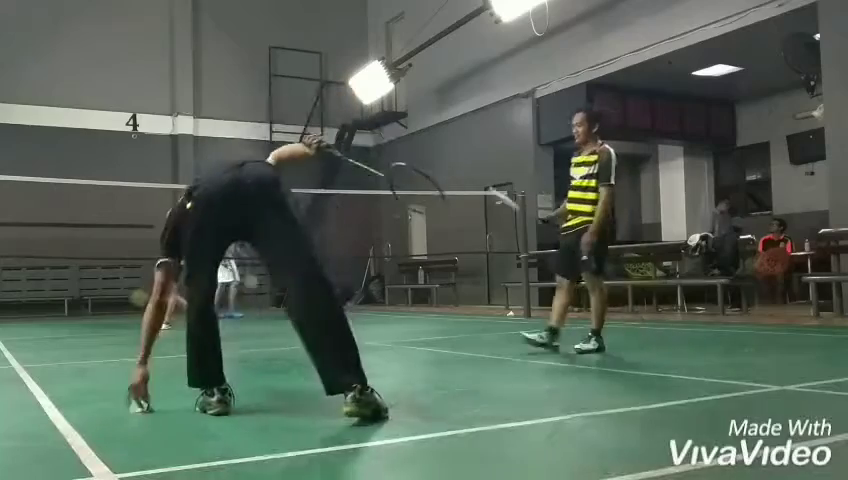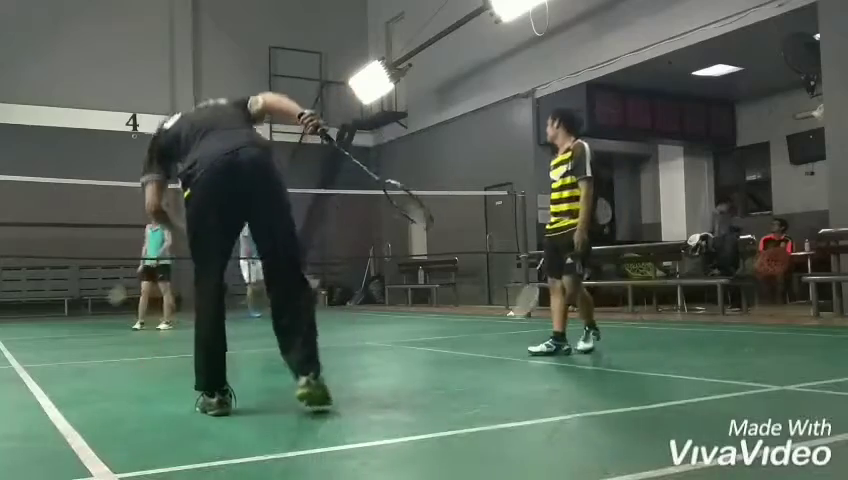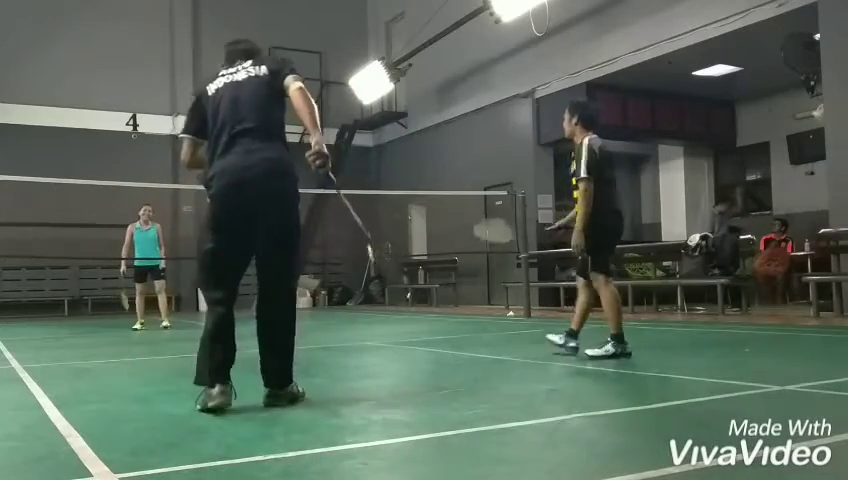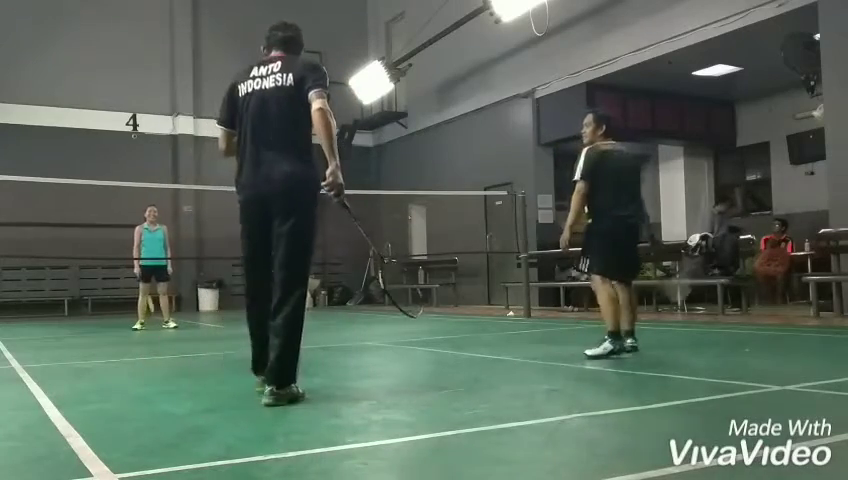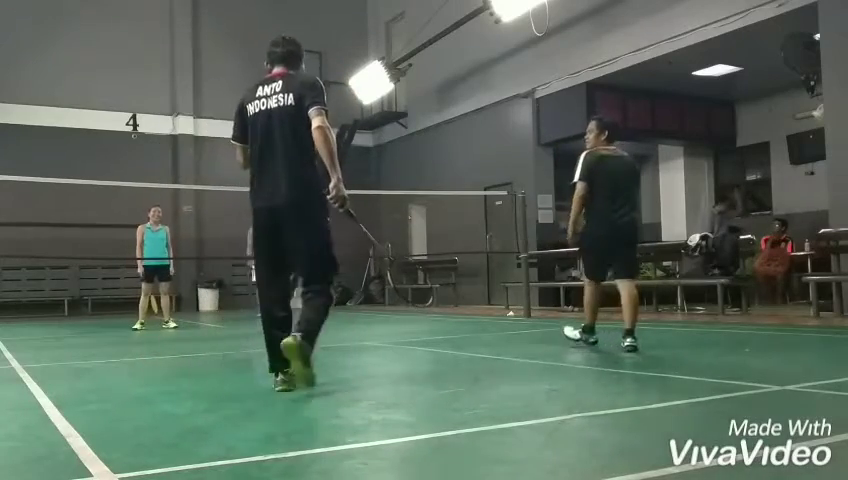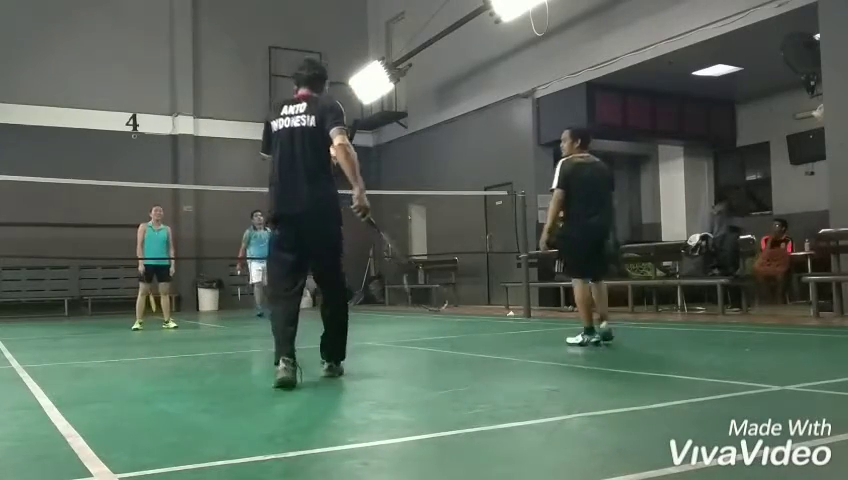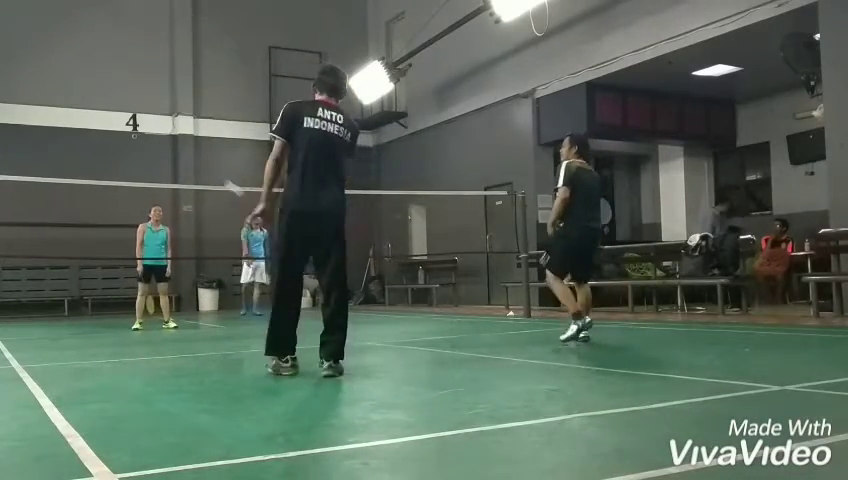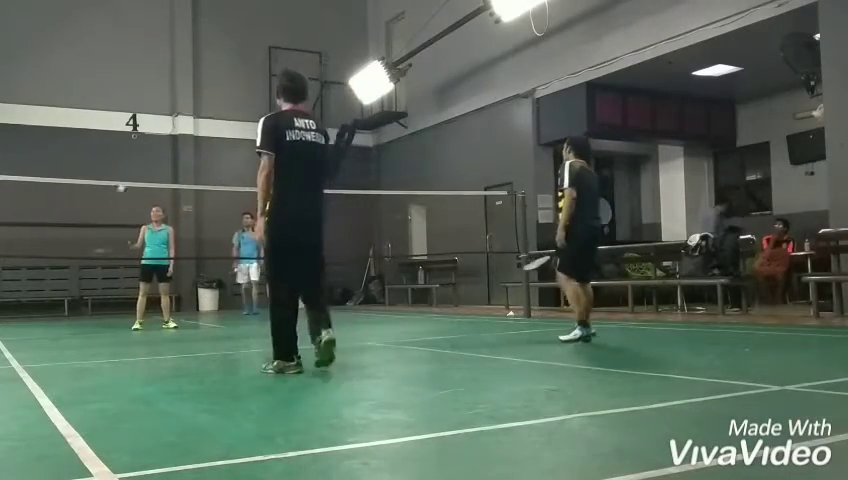
dt=0.5s
person 1, frame 1
left shoulder: (177, 218)
left elbow: (158, 300)
right elbow: (276, 157)
left wrist: (142, 363)
right wrist: (309, 149)
left hip: (207, 198)
right hip: (260, 184)
left knee: (199, 297)
right knee: (308, 285)
left ankle: (213, 391)
right ankle: (355, 388)
person 1, frame 2
left shoulder: (164, 134)
right shoulder: (228, 107)
left elbow: (153, 205)
right elbow: (264, 100)
left wrist: (178, 225)
right wrist: (299, 115)
left hip: (205, 174)
right hip: (256, 162)
left knee: (208, 288)
right knee: (287, 277)
left ankle: (213, 391)
right ankle: (308, 374)
person 1, frame 3
left shoulder: (209, 88)
right shoulder: (274, 67)
left elbow: (189, 157)
right elbow: (298, 90)
right wrist: (317, 138)
left hip: (226, 183)
right hip: (273, 175)
left knee: (219, 289)
right knee: (277, 285)
left ankle: (215, 382)
right ankle: (278, 384)
person 1, frame 4
left shoulder: (240, 81)
right shoulder: (308, 69)
left elbow: (225, 146)
right elbow: (319, 110)
right wrist: (334, 164)
left hip: (252, 190)
right hip: (294, 185)
left knee: (257, 285)
right knee: (289, 284)
left ankle: (264, 371)
right ankle: (279, 382)
person 1, frame 5
left shoulder: (249, 98)
right shoulder: (307, 84)
left elbow: (243, 159)
right elbow: (319, 127)
right wrist: (336, 178)
left hip: (264, 202)
right hip: (303, 198)
left knee: (272, 286)
right knee: (318, 278)
left ankle: (281, 370)
right ankle: (299, 338)
person 1, frame 6
left shoulder: (274, 114)
right shoulder: (327, 106)
right elbow: (341, 145)
right wrist: (358, 189)
left hip: (284, 212)
right hip: (321, 210)
left knee: (283, 289)
right knee: (332, 287)
left ankle: (285, 359)
right ankle: (332, 359)
person 1, frame 7
left shoulder: (295, 110)
right shoulder: (349, 125)
left elbow: (276, 158)
left wrist: (265, 200)
left hip: (297, 208)
right hip: (333, 211)
left knee: (287, 283)
right knee: (333, 285)
left ankle: (282, 355)
right ankle: (331, 358)
person 1, frame 8
left shoulder: (273, 122)
right shoulder: (320, 130)
left elbow: (266, 171)
left wrist: (262, 215)
left hip: (284, 217)
right hip: (313, 216)
left knee: (282, 287)
right knee: (311, 281)
left ankle: (287, 357)
right ankle: (322, 331)
person 2, frame 1
left shoulder: (605, 154)
right shoulder: (577, 156)
left elbow: (606, 195)
left wrist: (593, 230)
right wrist: (554, 215)
left hip: (592, 229)
right hip: (570, 230)
left knee: (592, 280)
right knee: (563, 282)
left ankle: (596, 337)
right ankle: (552, 334)
person 2, frame 2
left shoulder: (580, 149)
right shoulder: (556, 158)
left elbow: (586, 190)
left wrist: (582, 228)
left hip: (574, 230)
right hip: (554, 231)
left knee: (571, 284)
right knee: (555, 284)
left ankle: (591, 328)
right ankle: (559, 340)
person 2, frame 3
left shoulder: (585, 145)
right shoulder: (592, 146)
left elbow: (586, 190)
left wrist: (578, 229)
right wrist: (566, 220)
left hip: (599, 222)
right hip: (604, 221)
left knee: (600, 278)
right knee: (587, 279)
left ankle: (618, 342)
right ankle: (572, 336)
person 2, frame 4
left shoulder: (591, 152)
right shoulder: (629, 157)
left elbow: (581, 192)
right elbow: (637, 196)
left wrist: (568, 228)
right wrist: (646, 227)
left hip: (604, 225)
right hip: (629, 224)
left knee: (600, 279)
right knee: (623, 281)
left ankle: (614, 338)
right ankle: (629, 337)
person 2, frame 5
left shoulder: (589, 157)
right shoulder: (630, 162)
left elbow: (581, 193)
left wrist: (572, 225)
right wrist: (632, 223)
left hip: (598, 228)
right hip: (626, 228)
left knee: (592, 280)
right knee: (626, 280)
left ankle: (588, 331)
right ankle: (629, 335)
person 2, frame 6
left shoulder: (566, 165)
right shoulder: (603, 167)
left elbow: (558, 199)
right elbow: (610, 201)
left wrist: (547, 231)
right wrist: (610, 230)
left hip: (576, 231)
right hip: (601, 230)
left knee: (579, 280)
right knee: (597, 278)
left ankle: (589, 333)
right ankle: (604, 322)
person 2, frame 7
left shoulder: (568, 166)
right shoulder: (593, 174)
left elbow: (563, 196)
left wrist: (551, 222)
left hip: (572, 230)
right hip: (592, 231)
left knee: (553, 276)
right knee: (581, 281)
left ankle: (578, 317)
right ankle: (581, 329)
person 2, frame 8
left shoulder: (570, 166)
right shoulder: (591, 173)
left elbow: (570, 197)
left wrist: (561, 228)
left hip: (577, 230)
right hip: (592, 229)
left knee: (564, 276)
right knee: (583, 280)
left ankle: (583, 325)
right ankle: (585, 327)
